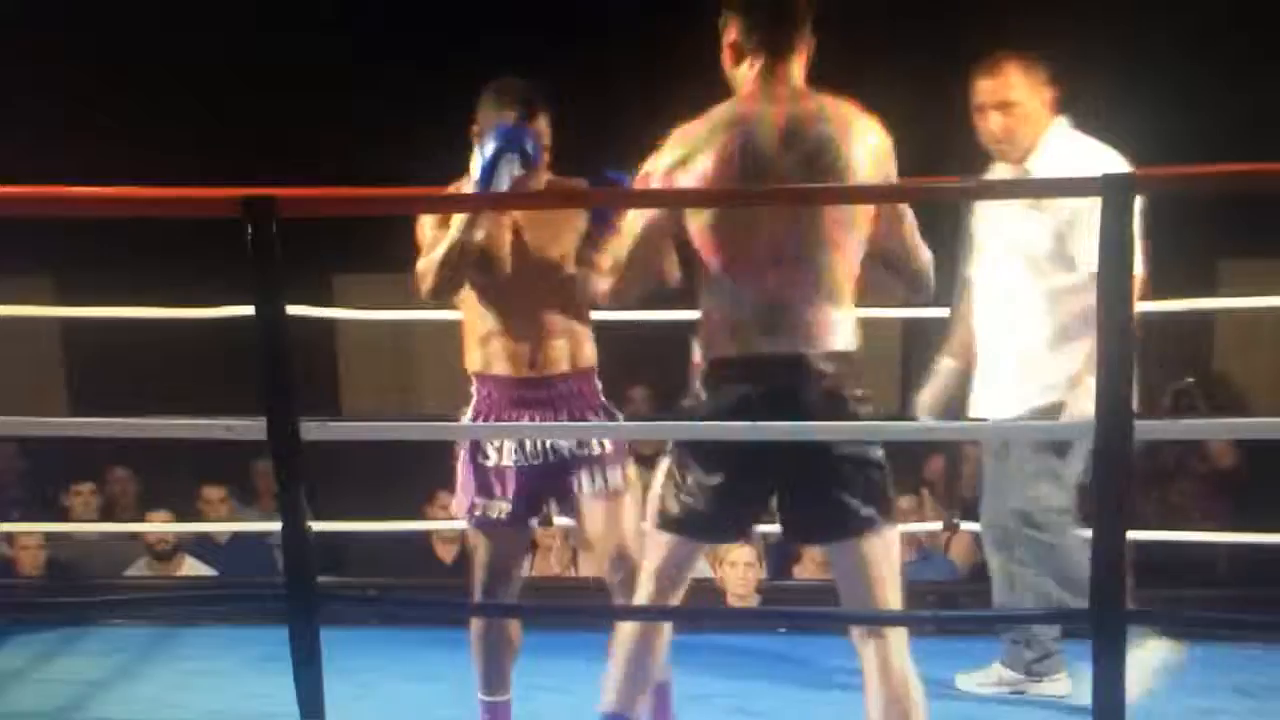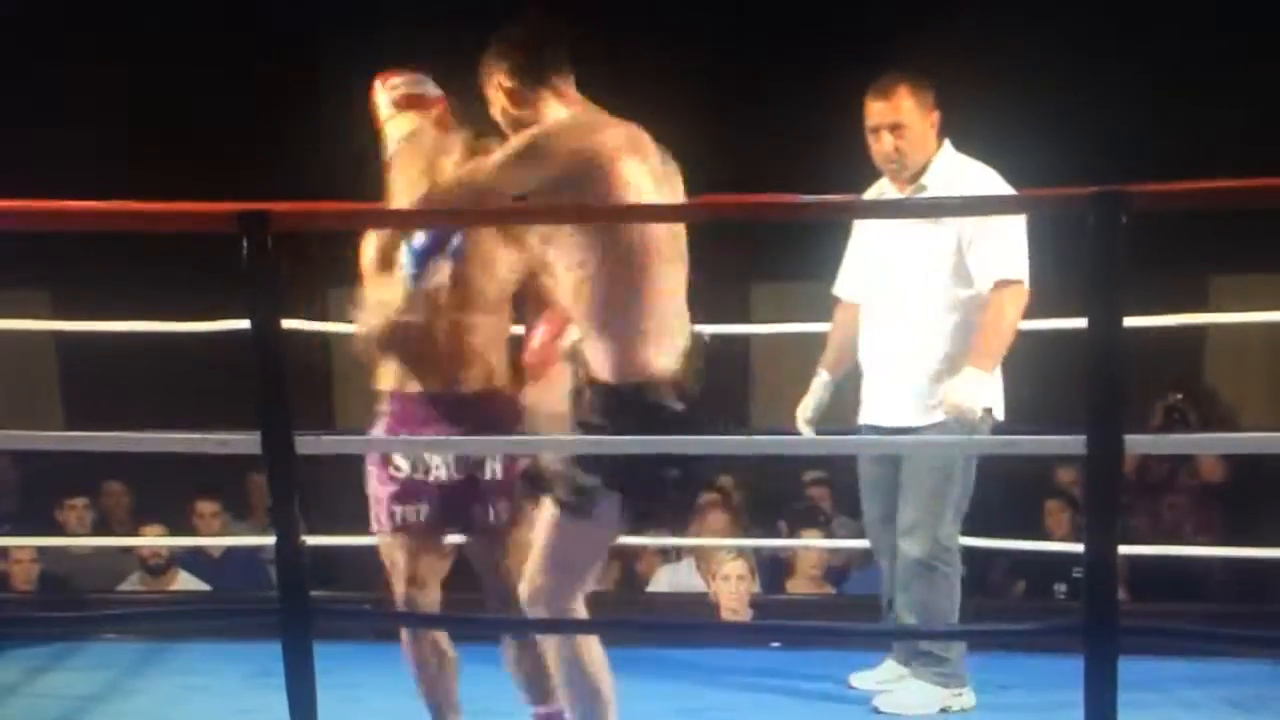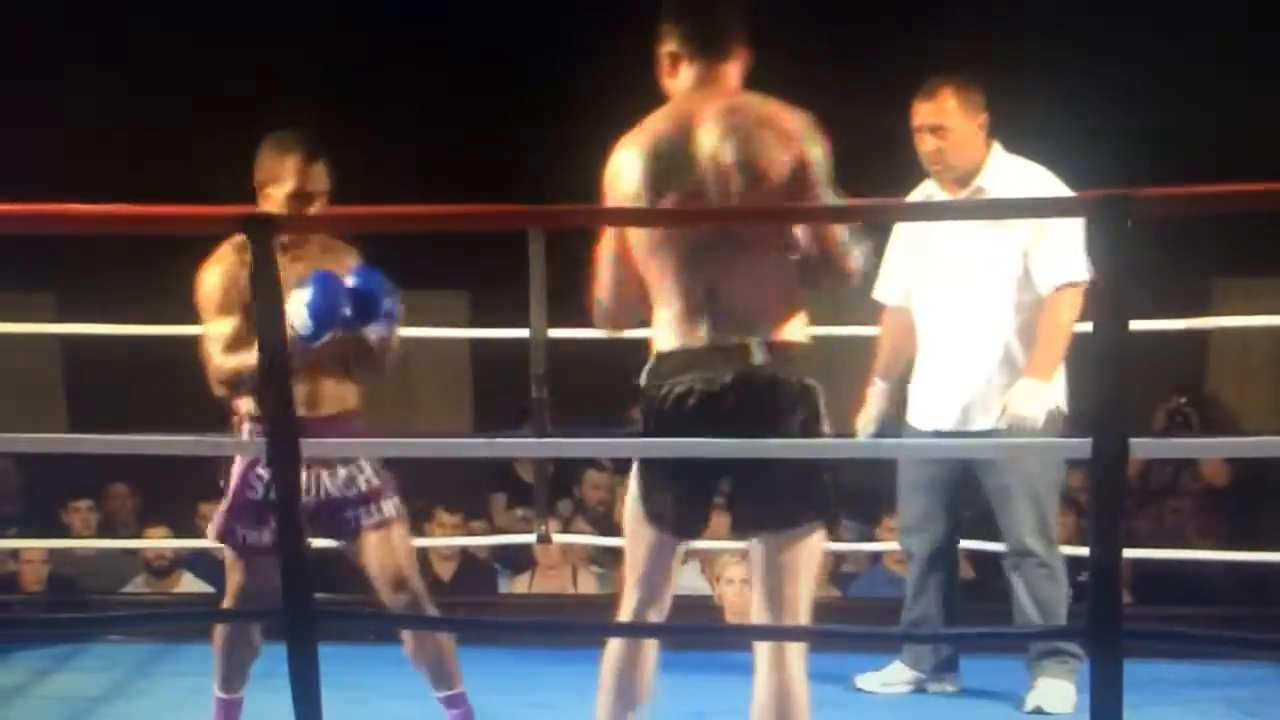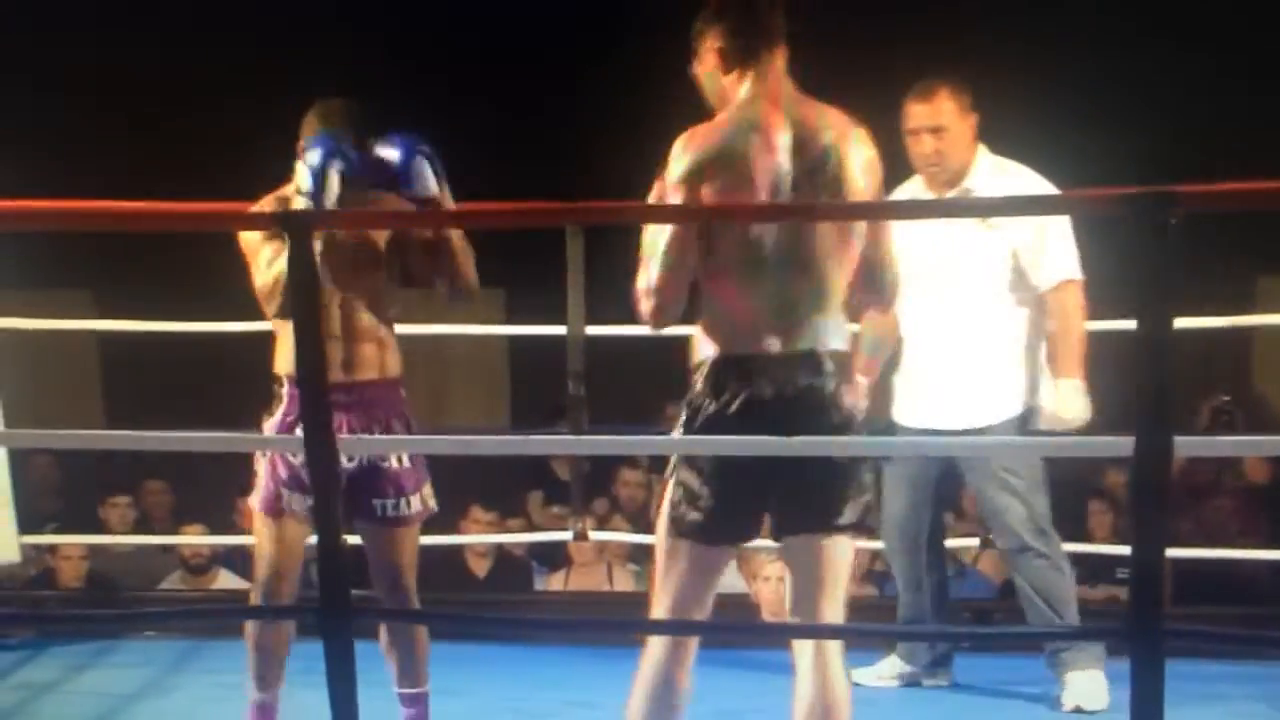
dt=0.7s
person 1, frame 1
left shoulder: (687, 148)
right shoulder: (864, 134)
left elbow: (611, 283)
right elbow: (919, 274)
left wrist: (643, 203)
left hip: (727, 397)
right hip: (823, 395)
left knee: (657, 590)
right knee: (880, 629)
person 1, frame 2
left shoulder: (555, 149)
right shoulder: (638, 148)
left elbow: (439, 201)
left hip: (632, 400)
right hip: (661, 383)
left knee: (545, 601)
right knee: (540, 421)
person 1, frame 3
left shoulder: (629, 153)
right shoulder: (788, 130)
left elbow: (611, 312)
right elbow: (842, 263)
left hip: (676, 387)
right hip: (772, 385)
left knee: (641, 607)
right knee: (781, 634)
person 1, frame 4
left shoulder: (702, 151)
right shoulder: (854, 145)
left elbow: (657, 306)
left wrist: (659, 216)
left hip: (732, 397)
right hip: (822, 395)
left knee: (675, 624)
right knee: (819, 630)
person 2, frame 1
left shoulder: (1090, 171)
right shoulder: (996, 182)
left wrist: (1095, 380)
right wrist: (948, 366)
left hip: (1059, 391)
right hip: (1002, 390)
left knee: (1034, 513)
right knee: (1003, 526)
left ankle: (1121, 640)
right ankle: (1031, 662)
person 2, frame 2
left shoulder: (978, 190)
right shoulder: (873, 203)
left elbow: (1009, 290)
right elbow: (853, 304)
left wrist: (977, 373)
right wrist: (823, 380)
left hip: (945, 405)
right hip: (881, 403)
left knee: (926, 540)
right knee: (890, 538)
right ankle: (911, 655)
person 2, frame 3
left shoulder: (1035, 192)
right shoulder: (917, 205)
left elbow: (1066, 293)
right elbow: (900, 308)
left wrist: (1036, 379)
right wrist: (878, 388)
left hip: (1013, 408)
right hip: (933, 407)
left knee: (1029, 541)
right knee: (923, 538)
left ankle: (1054, 666)
right ankle: (928, 657)
person 2, frame 4
left shoulder: (1020, 193)
right shoulder: (901, 205)
left elbow: (1063, 289)
right elbow: (883, 306)
left wrist: (1066, 377)
right wrist: (859, 381)
left hip: (999, 404)
right hip: (917, 404)
left knee: (1024, 534)
right knee: (905, 531)
left ankle: (1077, 661)
right ankle: (924, 654)
person 3, frame 1
left shoulder: (577, 198)
right shoulder: (446, 208)
right elbow: (434, 286)
right wrist: (476, 203)
left hip: (578, 400)
right hip: (499, 408)
left knee: (624, 561)
right knee: (495, 581)
person 3, frame 2
left shoulder: (513, 243)
right shoulder: (388, 242)
right elbow: (374, 340)
right wrist: (410, 285)
left hip: (489, 421)
right hip: (410, 427)
left knee: (514, 595)
right knee: (417, 598)
person 3, frame 3
left shoulder: (343, 259)
right shoulder: (227, 270)
left elbow: (376, 365)
right elbow: (222, 378)
left wrist: (381, 329)
right wrist: (289, 339)
left hip: (342, 442)
left knee: (404, 588)
right knee: (246, 599)
person 3, frame 4
left shoulder: (385, 208)
right shoulder: (268, 219)
left elbow: (463, 275)
right elbow: (277, 300)
left wrist: (436, 196)
right wrist: (307, 204)
left hip: (381, 410)
right hip: (304, 413)
left knee: (398, 585)
right knee: (275, 579)
